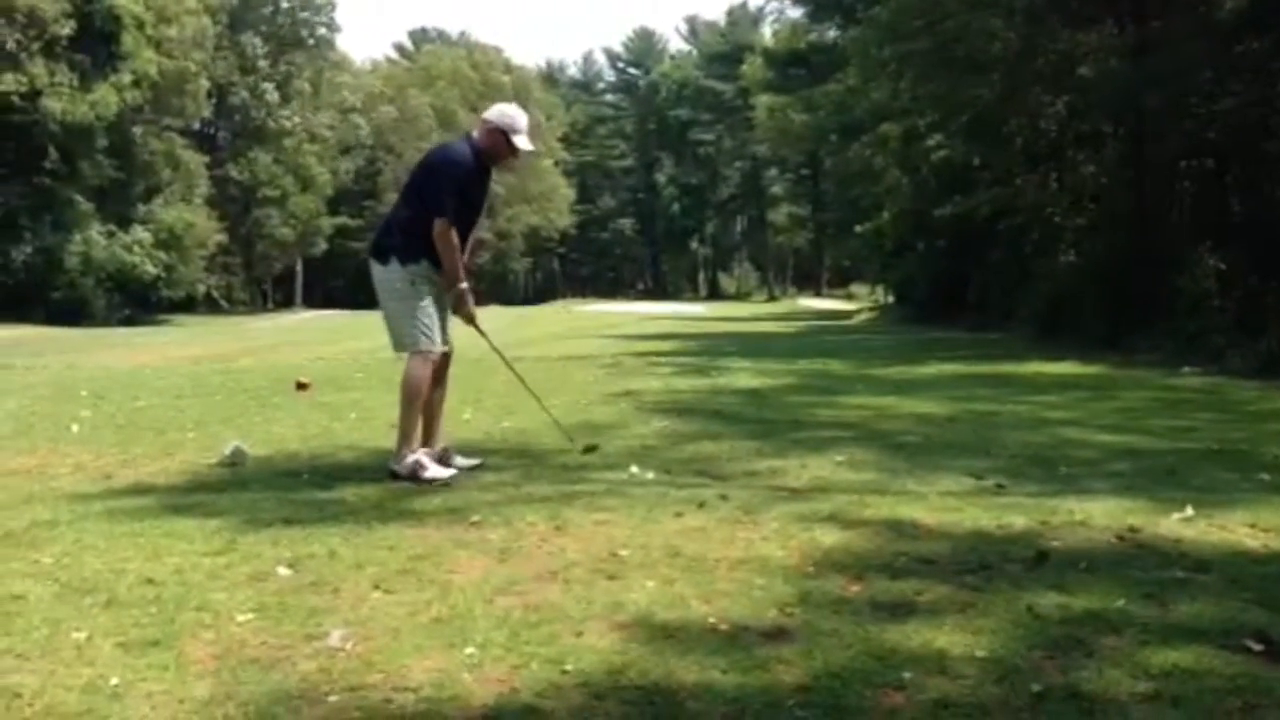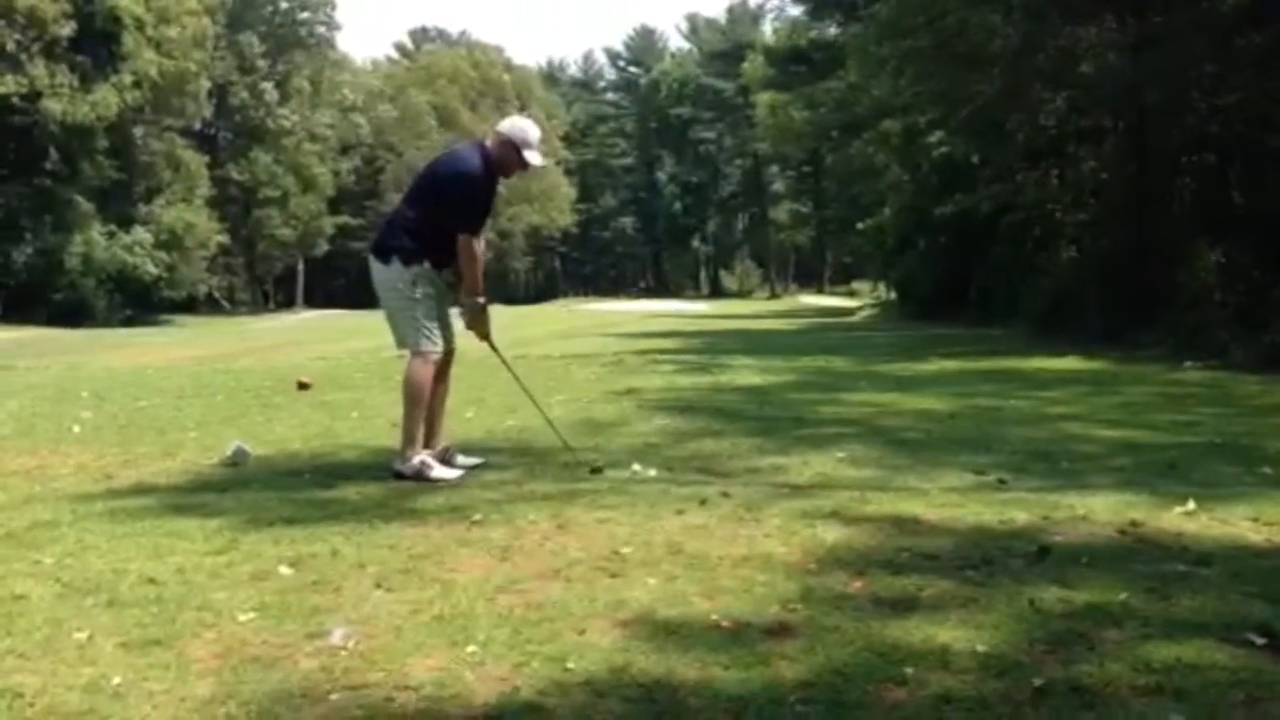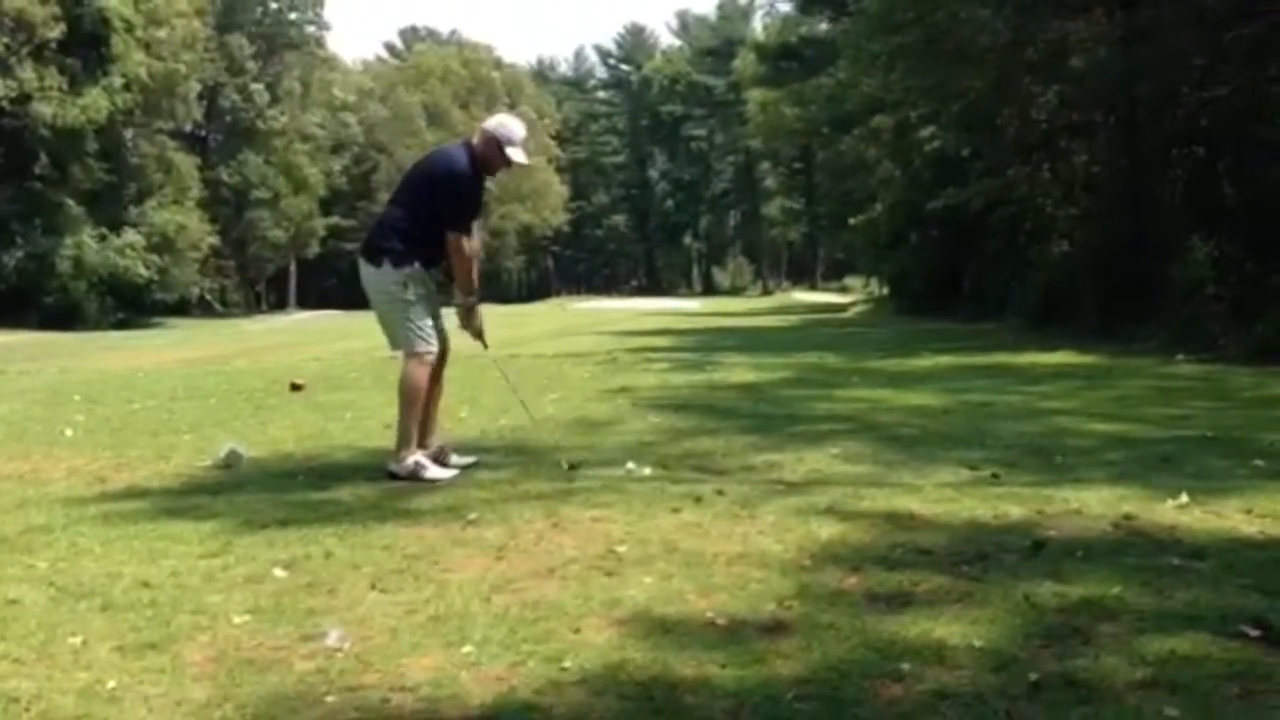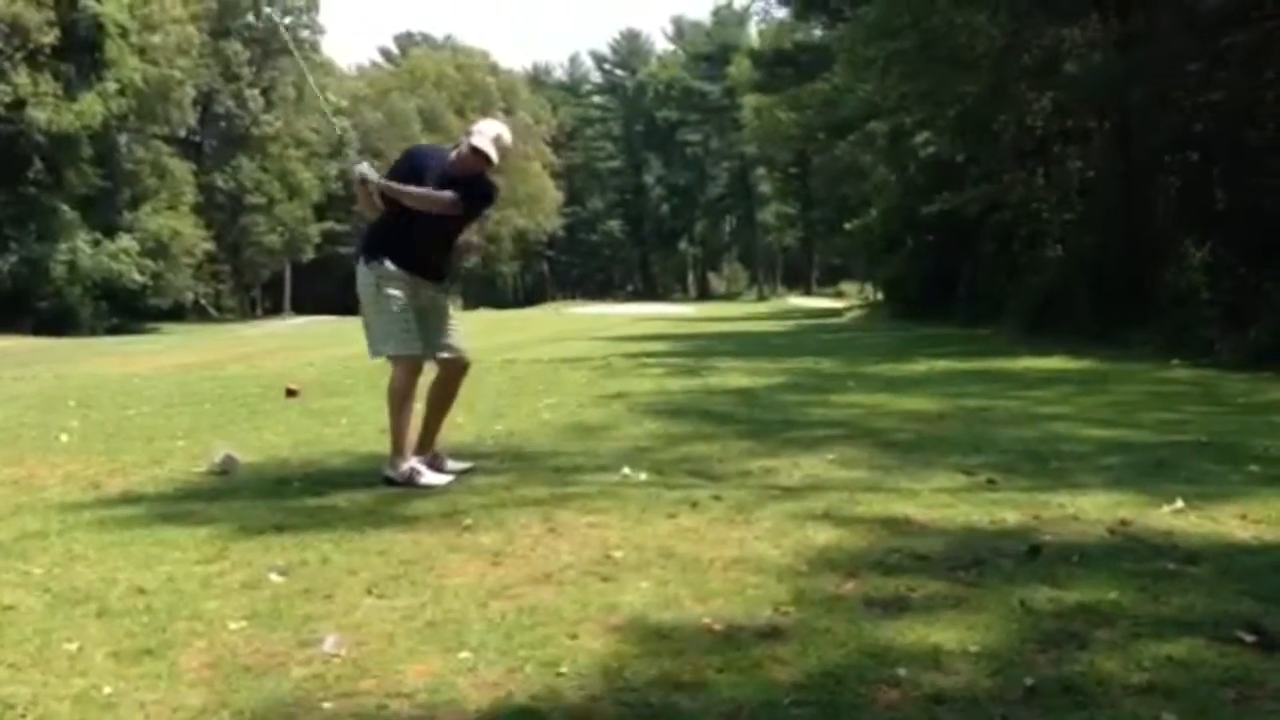
dt=0.5s
person 1, frame 1
left shoulder: (477, 166)
right shoulder: (455, 161)
left elbow: (463, 228)
right elbow: (442, 230)
left wrist: (458, 281)
right wrist: (461, 287)
left hip: (425, 265)
right hip: (400, 263)
left knee: (440, 353)
right knee: (425, 351)
left ankle: (432, 448)
right ankle: (406, 455)
person 1, frame 2
left shoulder: (482, 170)
right shoulder: (468, 171)
left elbow: (475, 239)
right elbow: (465, 243)
left wrist: (471, 295)
right wrist: (477, 302)
left hip: (424, 264)
right hip: (402, 262)
left knee: (444, 351)
right knee: (426, 352)
left ankle: (434, 448)
right ankle: (410, 456)
person 1, frame 3
left shoulder: (469, 170)
right shoulder: (455, 169)
left elbow: (470, 238)
right elbow: (455, 242)
left wrist: (466, 294)
right wrist: (470, 301)
left hip: (412, 265)
right hip: (392, 264)
left knee: (438, 351)
right knee: (422, 352)
left ankle: (428, 447)
right ankle: (404, 457)
person 1, frame 4
left shoulder: (482, 190)
right shoulder: (420, 157)
left elbow: (436, 201)
right elbow: (373, 210)
left wrist: (382, 184)
right wrist: (365, 184)
left hip: (431, 280)
right hip: (384, 269)
left knee: (456, 361)
right knee: (408, 359)
left ankle: (425, 451)
right ankle: (399, 462)
